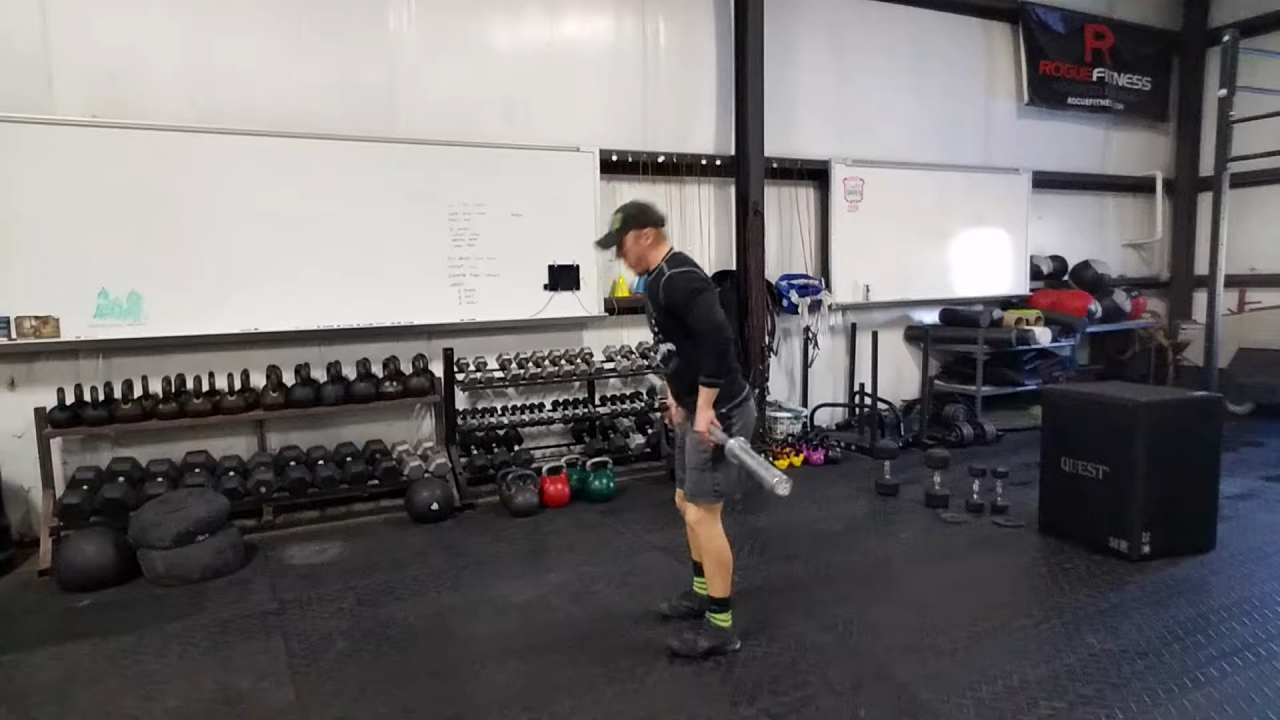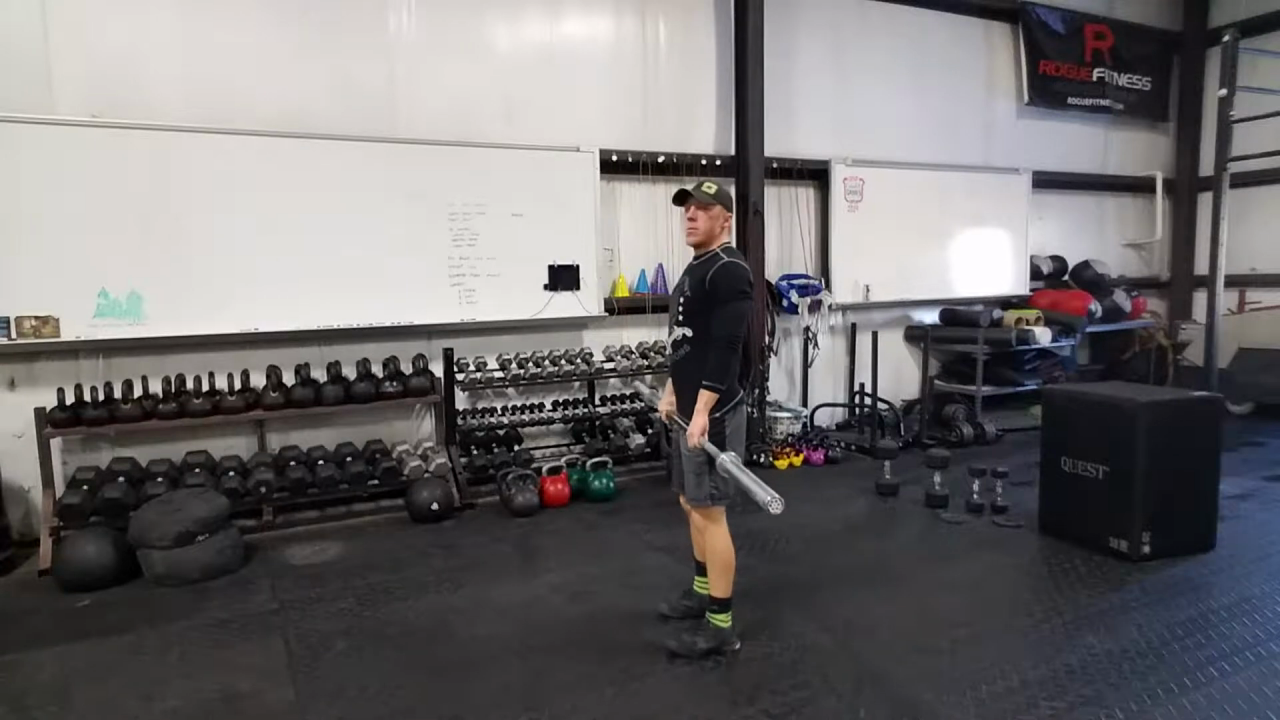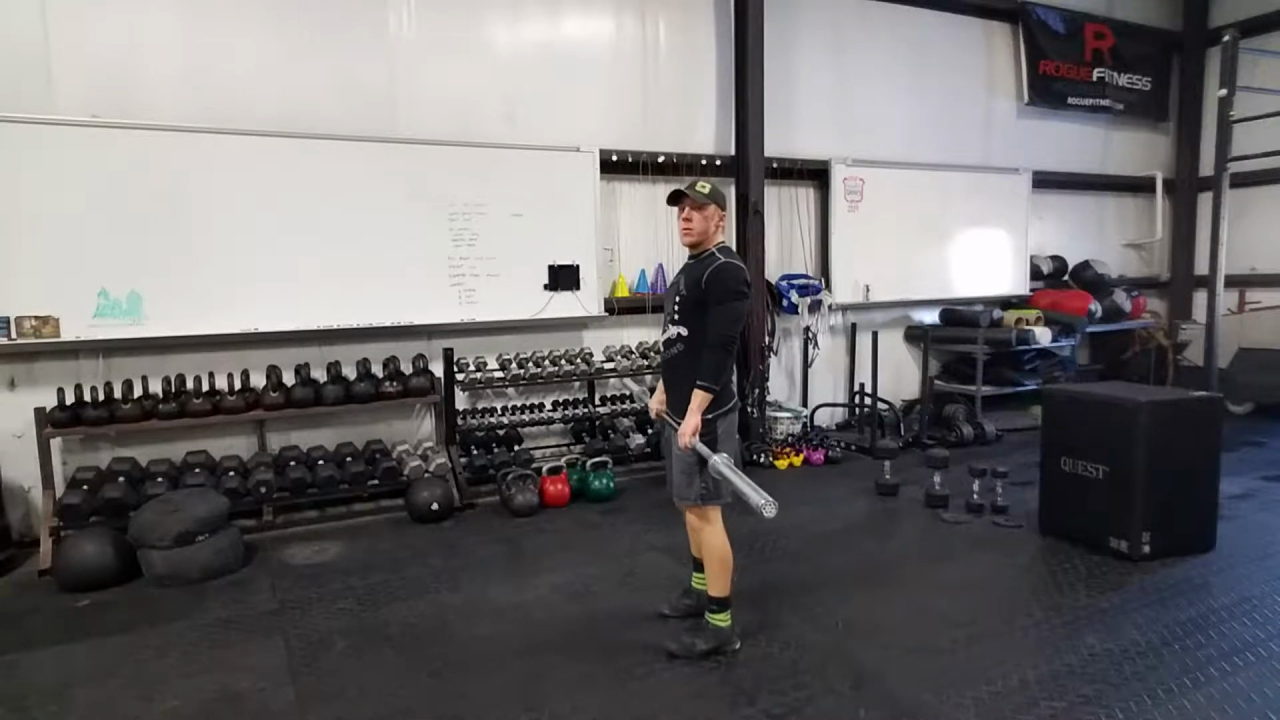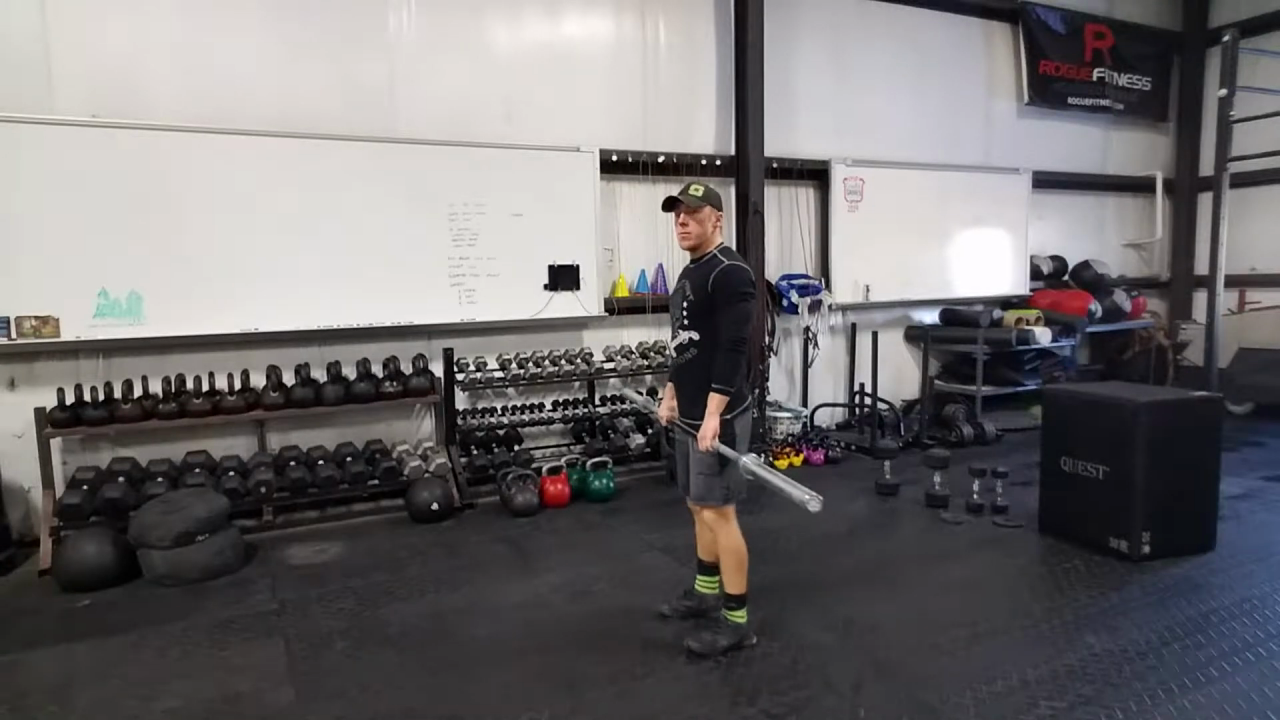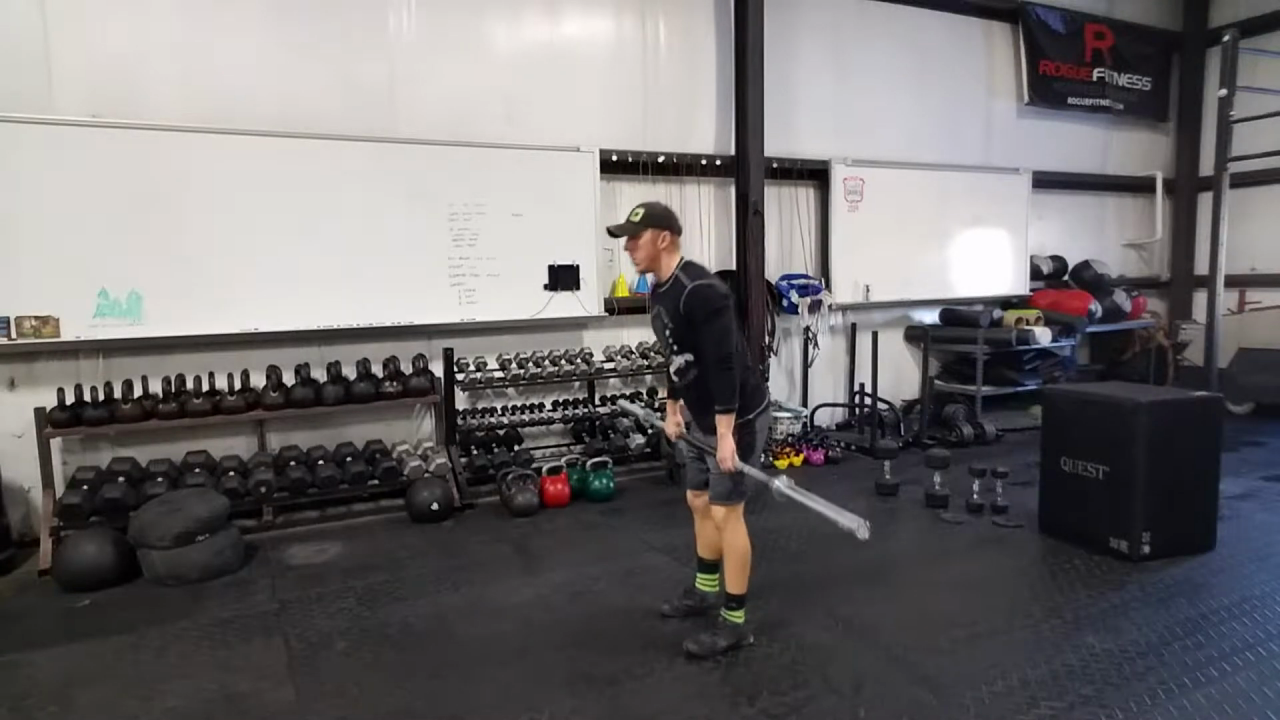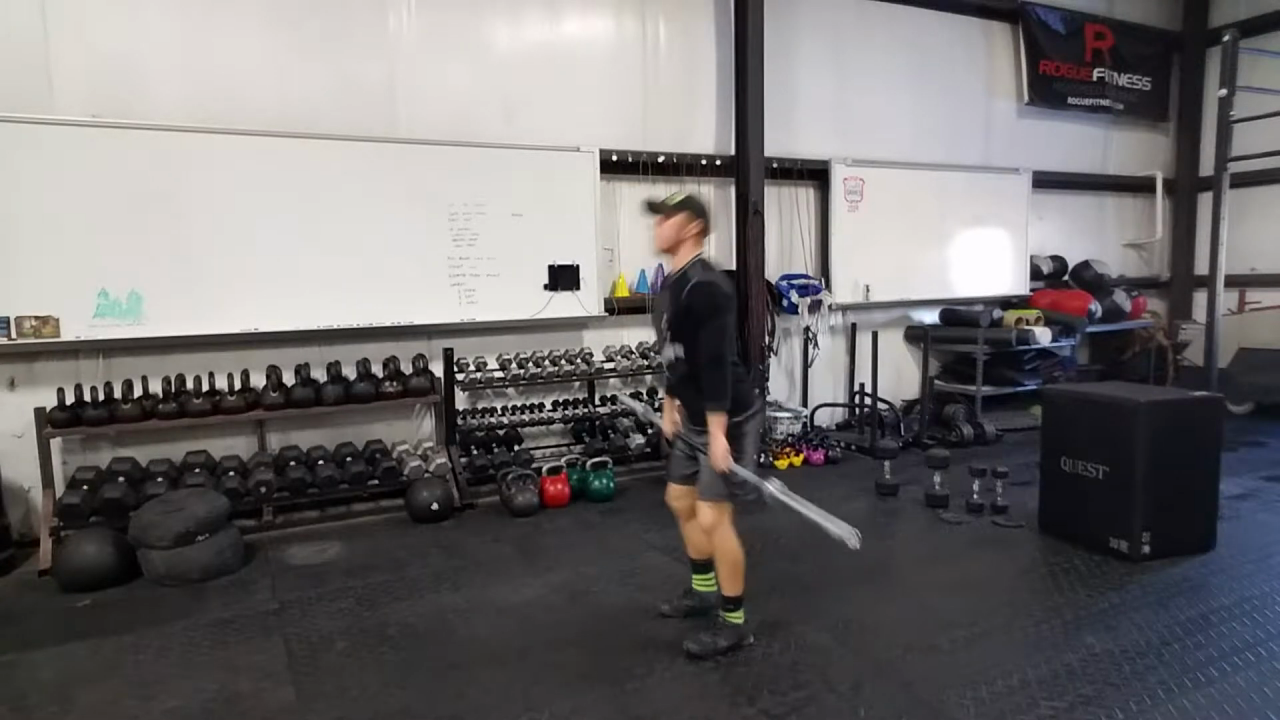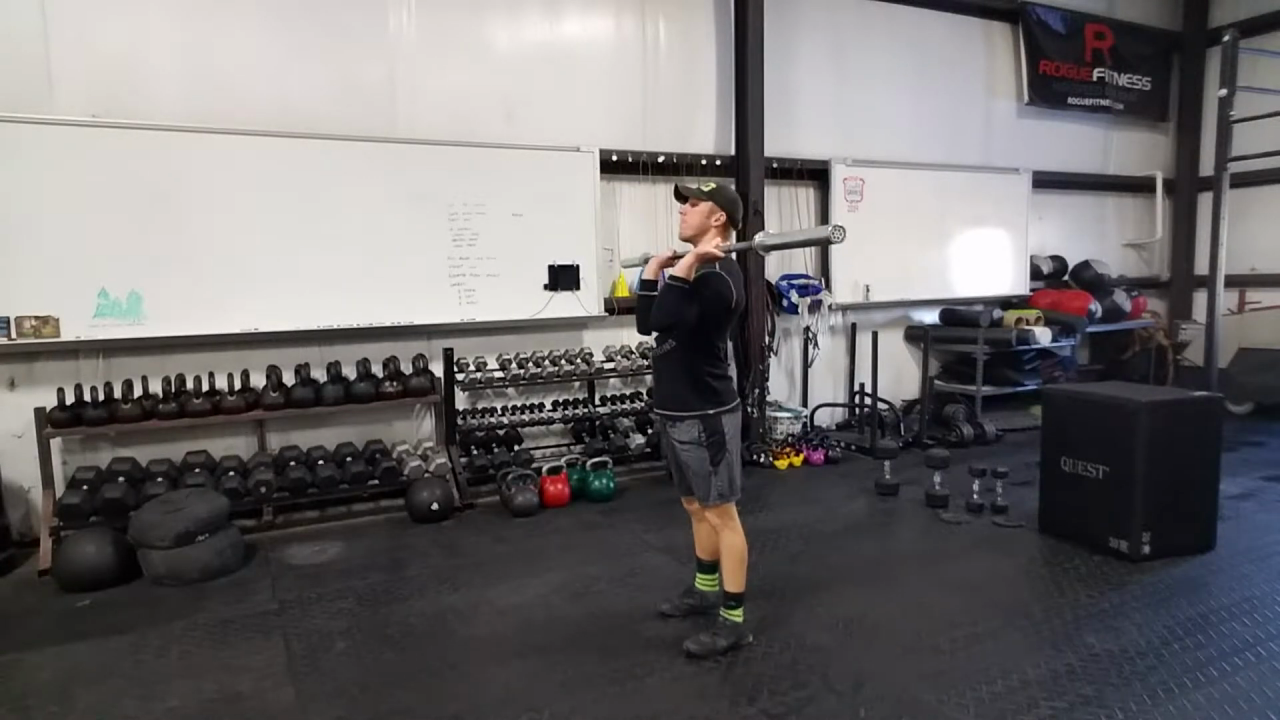
dt=0.7s
person 1, frame 1
left shoulder: (679, 279)
right shoulder: (659, 279)
left elbow: (719, 337)
left wrist: (706, 406)
right wrist: (675, 394)
left hip: (721, 411)
right hip: (696, 408)
left knee: (702, 514)
right knee: (686, 502)
left ankle: (720, 625)
right ankle: (702, 592)
person 1, frame 2
left shoulder: (728, 270)
right shoulder: (696, 268)
left elbow: (725, 348)
left wrist: (702, 413)
right wrist: (671, 392)
left hip: (713, 412)
right hip: (688, 407)
left knee: (708, 513)
right knee: (691, 505)
left ankle: (720, 625)
right ankle: (702, 592)
person 1, frame 3
left shoulder: (724, 270)
right shoulder: (691, 268)
left elbow: (720, 349)
left wrist: (696, 412)
right wrist: (663, 389)
left hip: (705, 412)
right hip: (682, 406)
left knee: (703, 511)
right knee: (689, 505)
left ankle: (720, 624)
right ankle: (701, 590)
person 1, frame 4
left shoulder: (729, 273)
right shoulder: (690, 273)
left elbow: (733, 350)
left wrist: (714, 414)
right wrist: (670, 394)
left hip: (721, 416)
right hip: (691, 413)
left knee: (718, 513)
right knee: (699, 506)
left ankle: (736, 621)
right ankle: (705, 593)
person 1, frame 5
left shoulder: (701, 291)
right shoulder: (661, 291)
left elbow: (724, 365)
left wrist: (727, 433)
right wrist: (673, 409)
left hip: (737, 417)
right hip: (701, 417)
left knee: (724, 511)
right knee: (699, 503)
left ankle: (734, 621)
right ankle: (706, 591)
person 1, frame 6
left shoulder: (705, 286)
right shoulder: (671, 284)
left elbow: (717, 363)
left wrist: (720, 434)
right wrist: (670, 405)
left hip: (729, 416)
right hip: (692, 414)
left knee: (715, 516)
right knee: (680, 500)
left ankle: (734, 622)
right ankle: (703, 593)
person 1, frame 7
left shoulder: (717, 278)
right shoulder: (691, 271)
left elbow: (665, 320)
right elbow: (647, 323)
left wrist: (687, 266)
right wrist: (653, 270)
left hip: (707, 414)
right hip: (675, 411)
left knee: (720, 513)
right knee: (695, 507)
left ankle: (733, 621)
right ankle: (705, 590)
